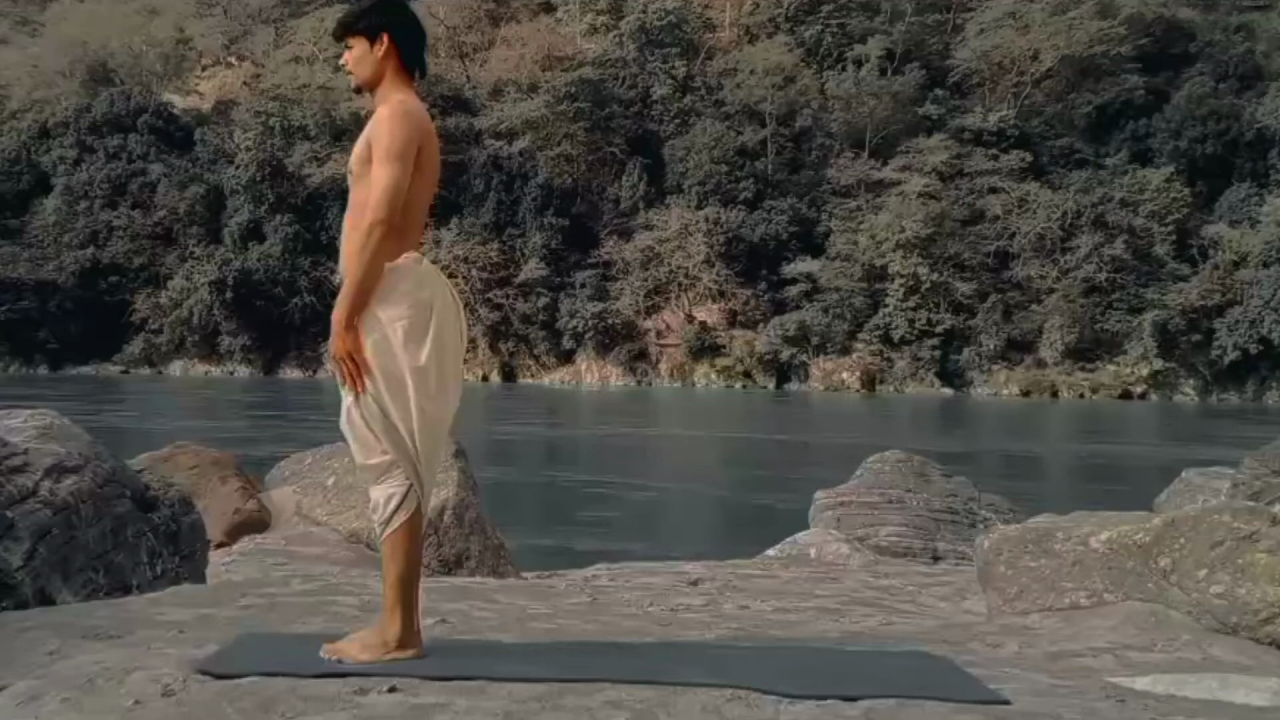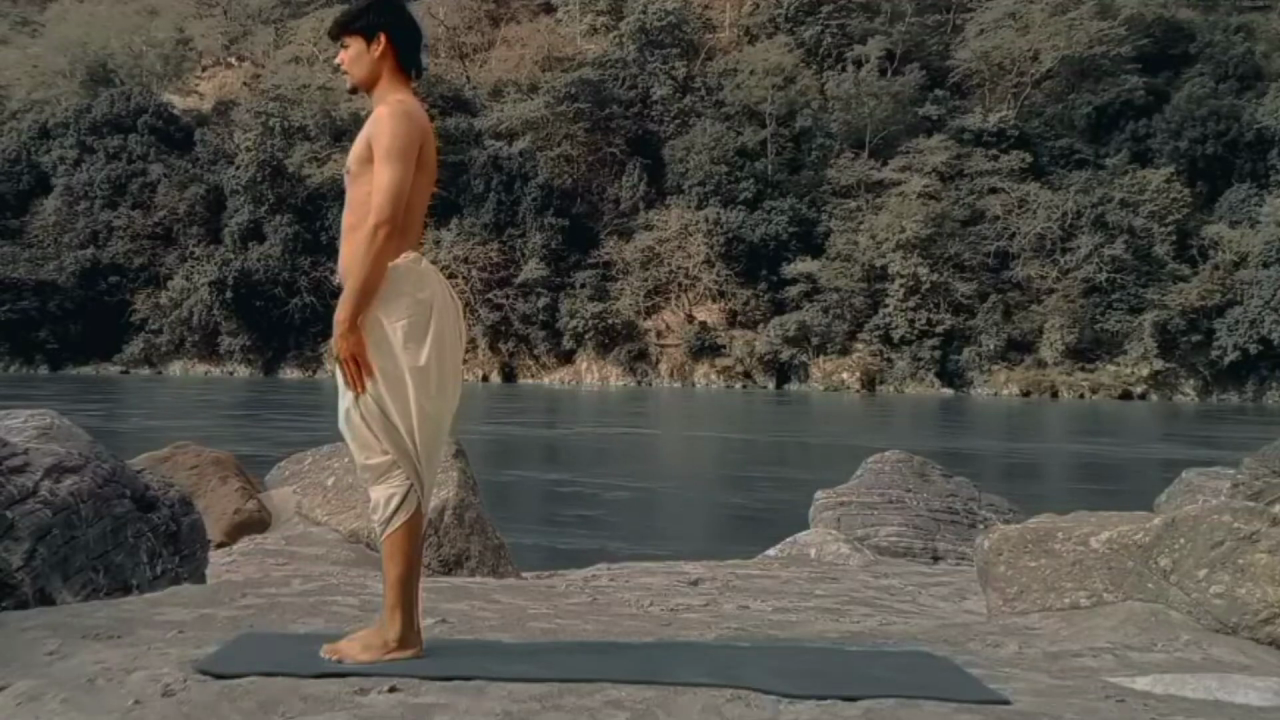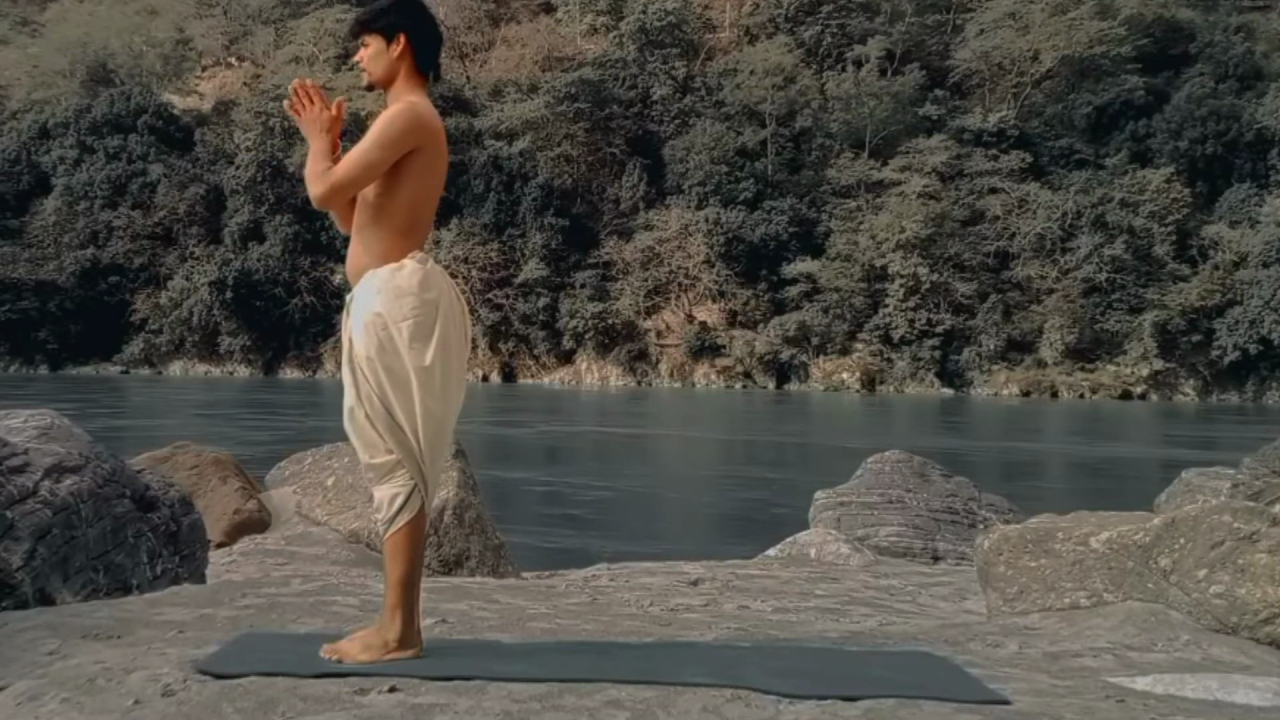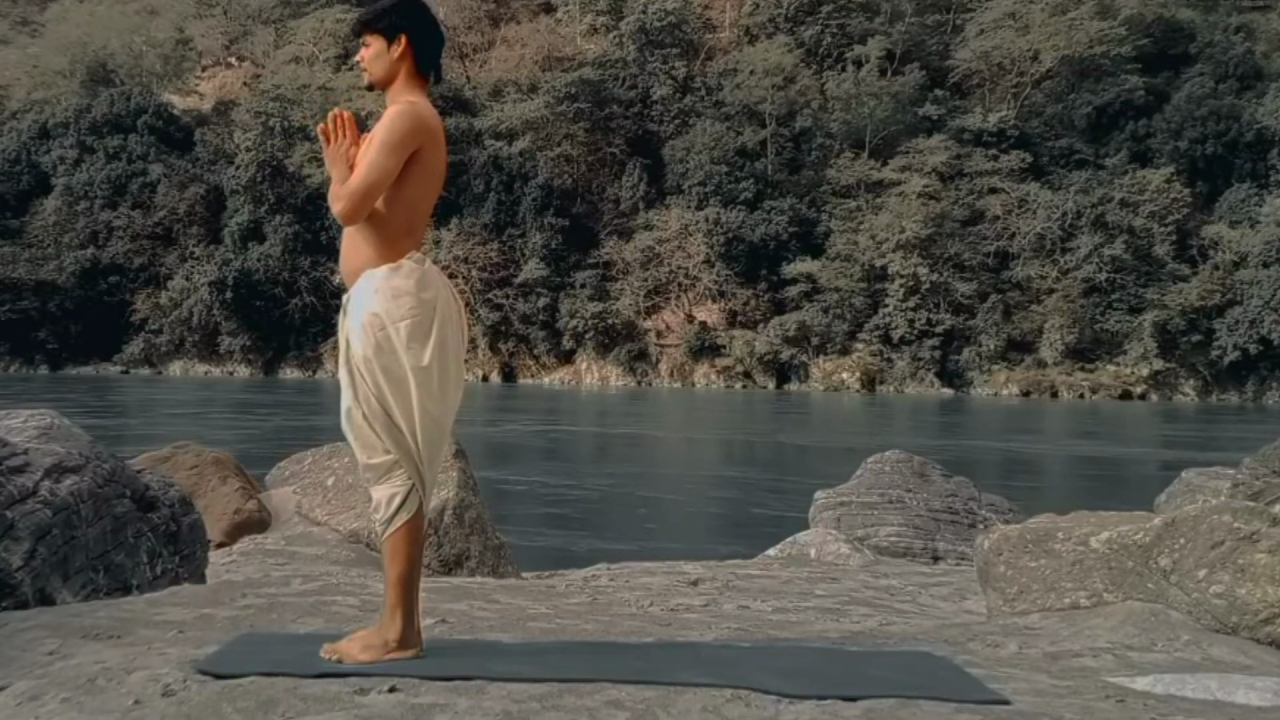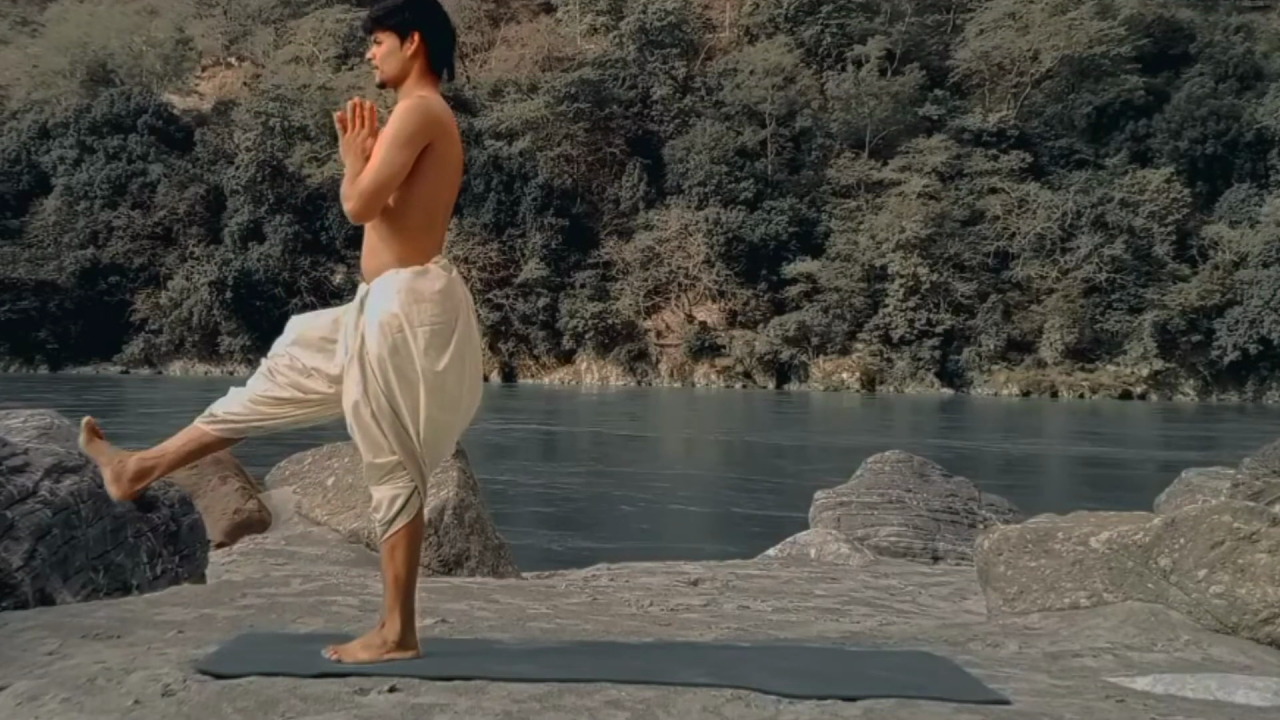
dt=1s
person 1, frame 1
left shoulder: (397, 113)
right shoulder: (400, 118)
left elbow: (379, 222)
left wrist: (344, 315)
left hip: (389, 303)
right hip: (390, 301)
left knee: (391, 463)
right knee: (390, 464)
left ankle: (398, 630)
right ankle: (397, 622)
person 1, frame 2
left shoulder: (396, 114)
right shoulder: (395, 119)
left elbow: (382, 225)
left wrist: (346, 318)
left hip: (388, 302)
right hip: (386, 301)
left knee: (390, 464)
right knee: (389, 465)
left ankle: (397, 629)
right ankle: (396, 621)
person 1, frame 3
left shoulder: (408, 114)
right shoulder: (405, 122)
left elbow: (325, 192)
right elbow: (351, 216)
left wrist: (317, 140)
right wrist: (327, 142)
left hip: (394, 298)
right hip: (388, 298)
left knee: (394, 464)
right knee: (395, 464)
left ankle: (398, 628)
right ankle: (398, 620)
person 1, frame 4
left shoulder: (406, 114)
right shoulder: (406, 121)
left elbow: (348, 207)
left wrist: (338, 166)
right wrist: (351, 163)
left hip: (390, 299)
right hip: (385, 300)
left knee: (392, 466)
right knee: (391, 466)
left ankle: (398, 629)
right ankle: (396, 620)
person 1, frame 5
left shoulder: (418, 110)
right shoulder: (428, 119)
left elbow: (361, 206)
left wrist: (353, 155)
right wrist: (367, 153)
left hip: (407, 302)
right hip: (393, 301)
left knee: (393, 467)
right knee: (277, 382)
left ankle: (396, 631)
right ankle: (143, 467)
